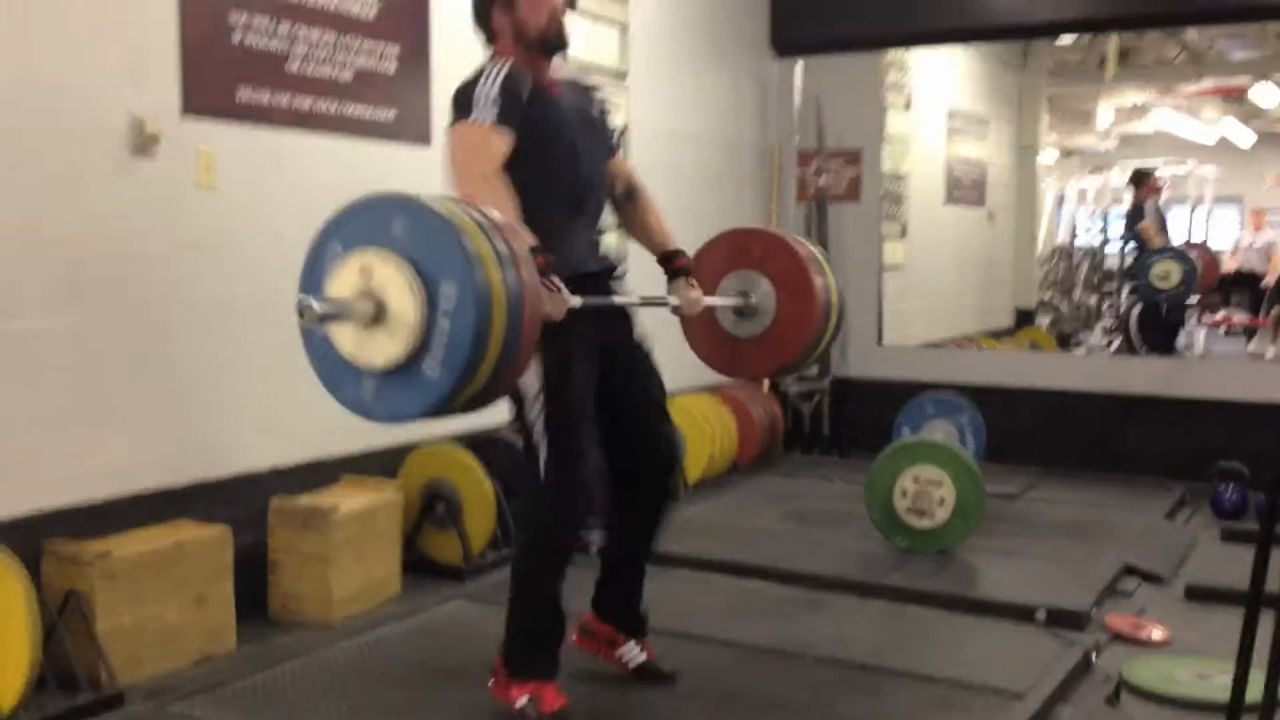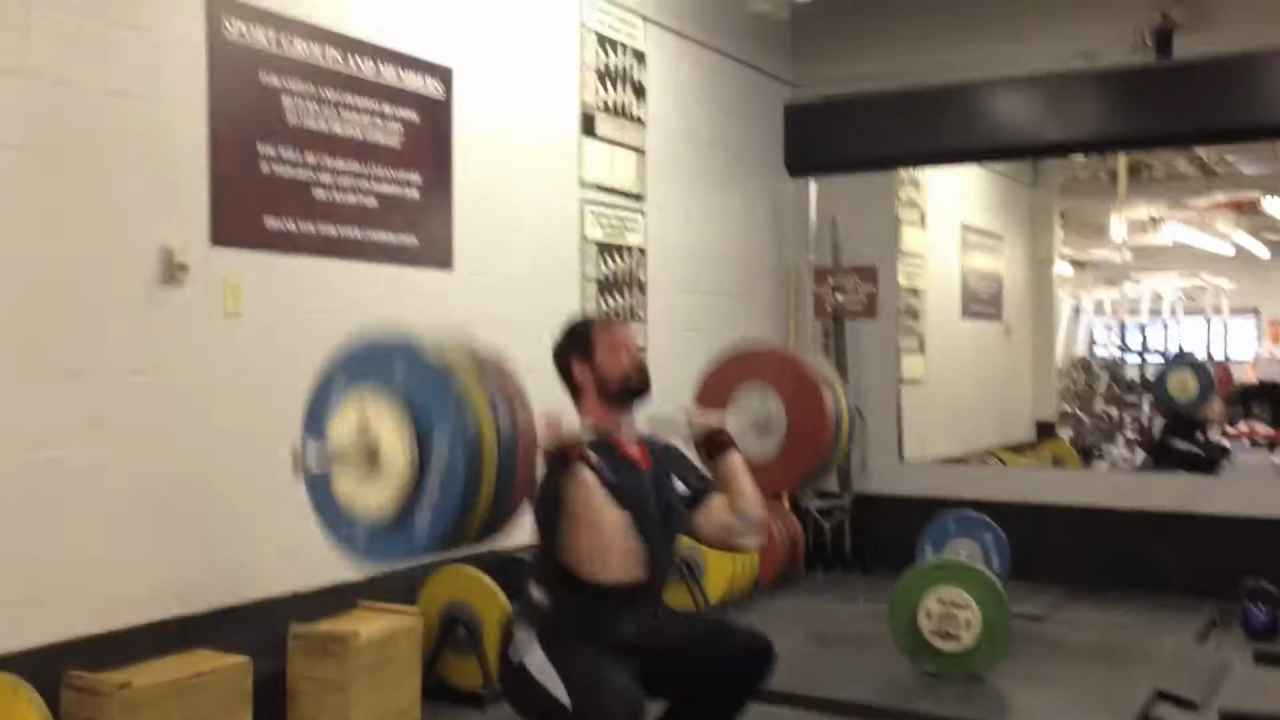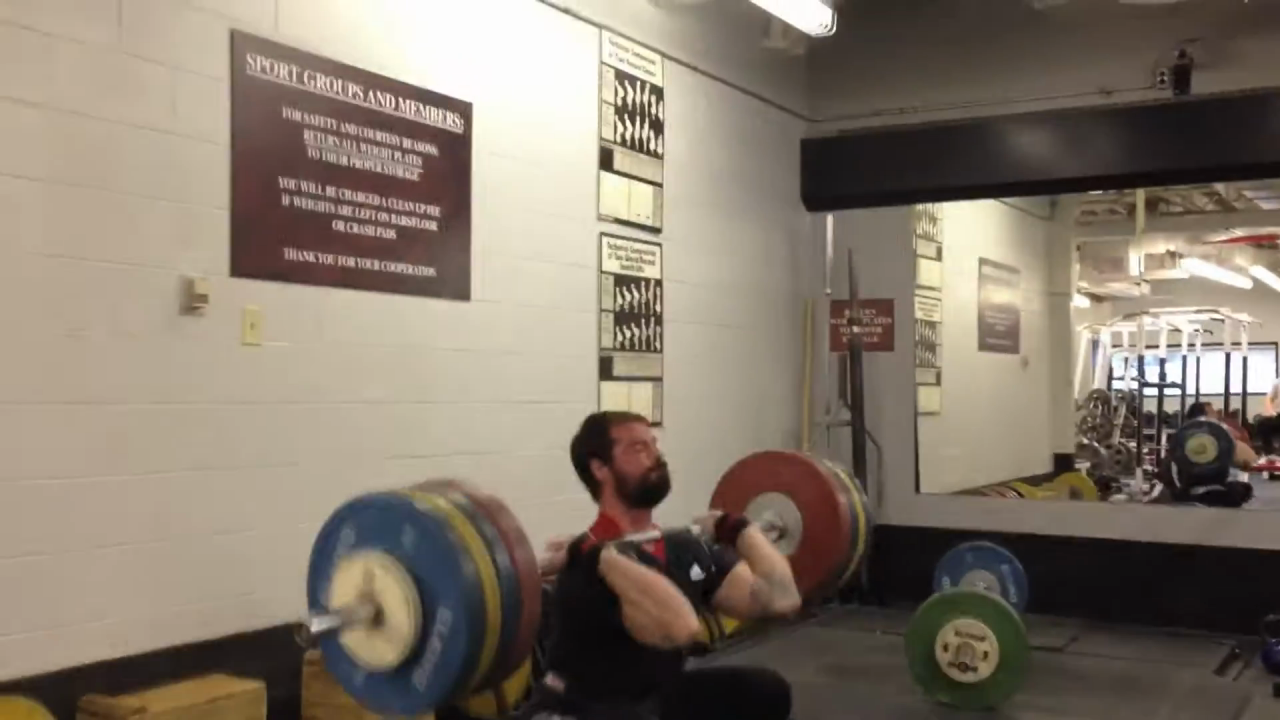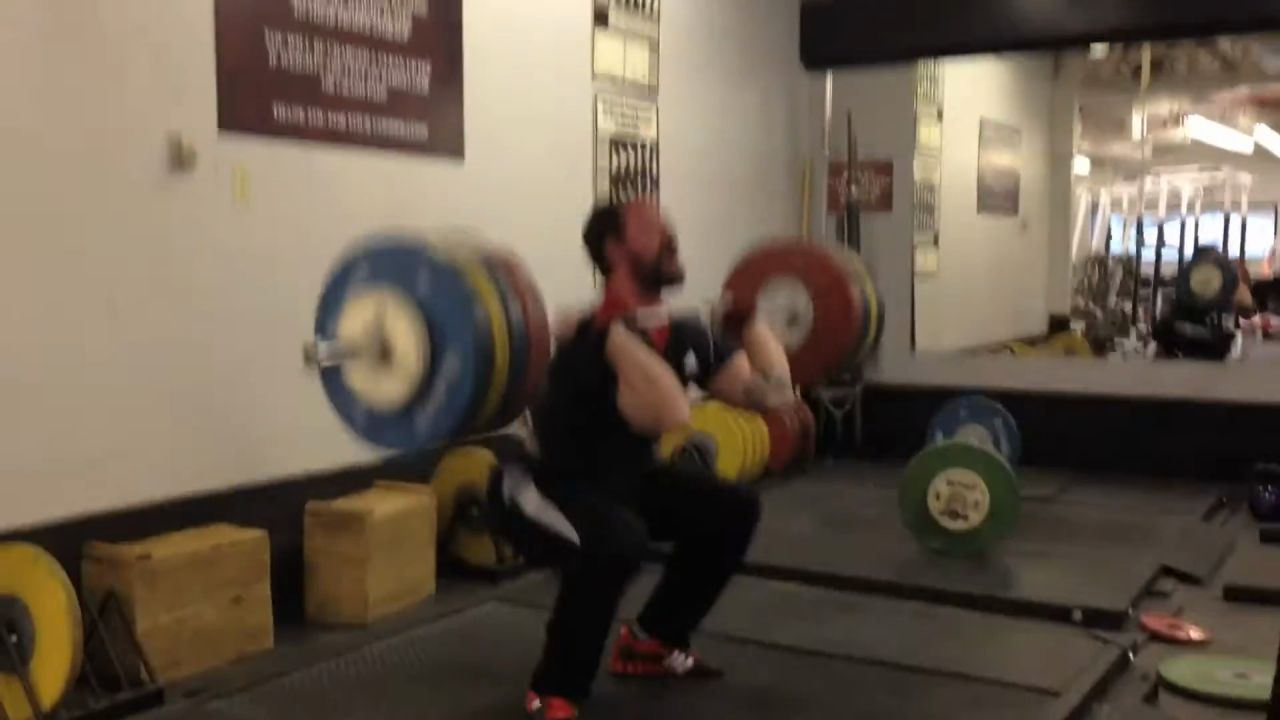
dt=0.3s
person 1, frame 1
left shoulder: (578, 100)
right shoulder: (497, 84)
left elbow: (624, 186)
right elbow: (476, 172)
left wrist: (676, 265)
right wrist: (530, 264)
left hip: (597, 300)
right hip: (536, 312)
left knee: (652, 458)
right knee: (568, 477)
left ankle: (613, 621)
person 1, frame 2
left shoulder: (665, 460)
right shoulder: (576, 465)
left elbow: (745, 530)
right elbow: (613, 567)
left wrist: (718, 441)
right wrist: (569, 457)
right hip: (559, 644)
left knee: (746, 654)
person 1, frame 3
left shoulder: (686, 550)
right shoulder: (592, 569)
left elbow: (781, 599)
right elbow: (681, 627)
left wrist: (736, 528)
right wrist: (601, 558)
left knee: (766, 695)
person 1, frame 4
left shoulder: (685, 335)
right shoulder: (592, 339)
left elbow: (774, 392)
right elbow: (669, 415)
left wrist: (741, 322)
right wrist: (607, 335)
right hip: (547, 491)
left knee: (733, 509)
right knee: (617, 541)
left ankle: (651, 641)
